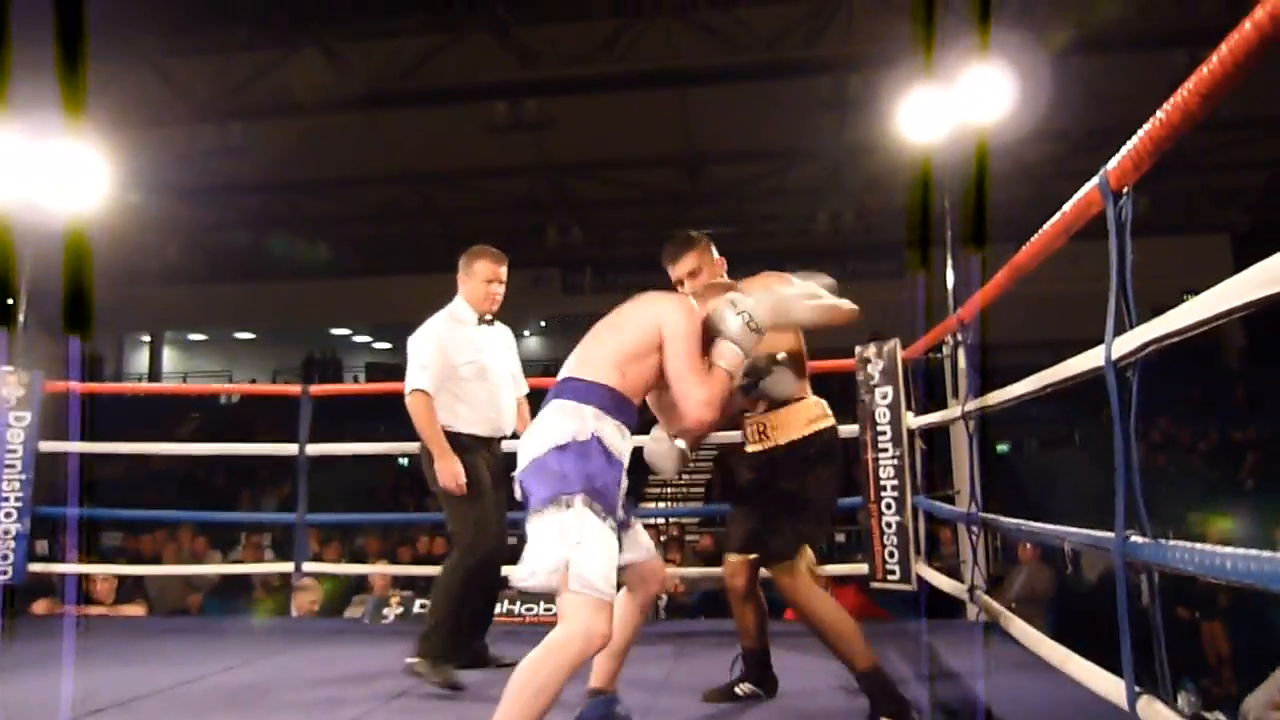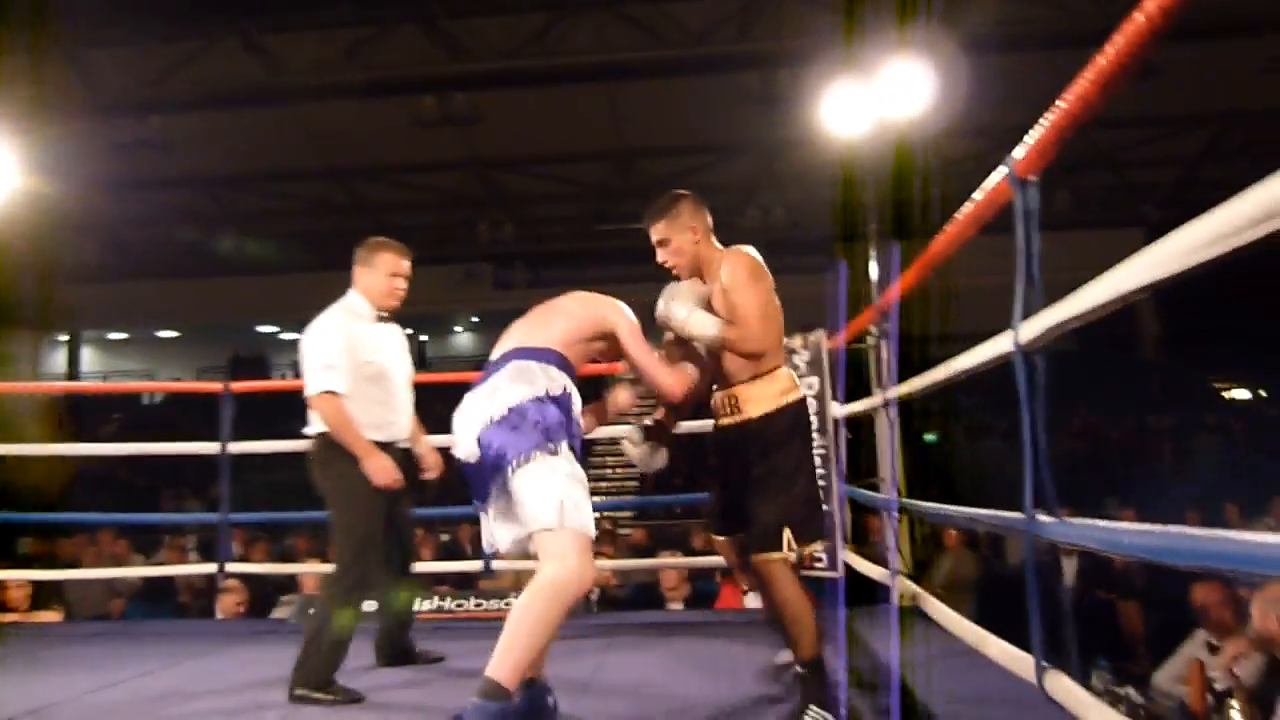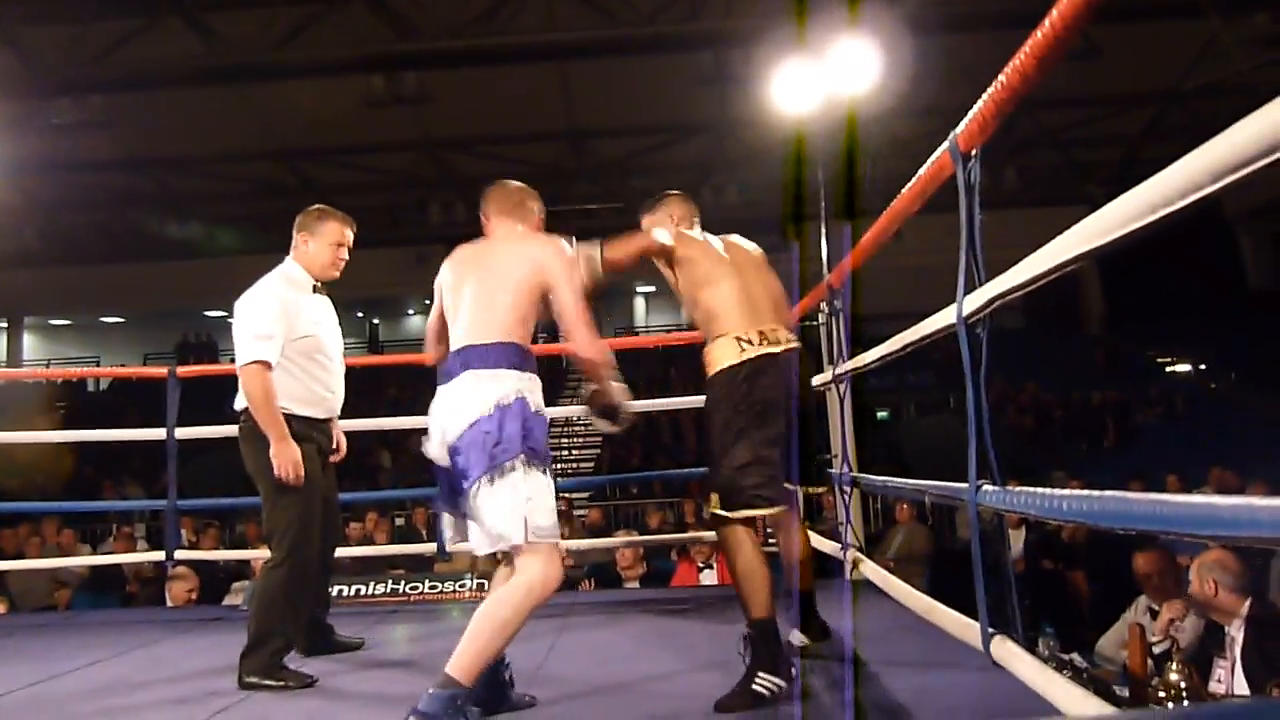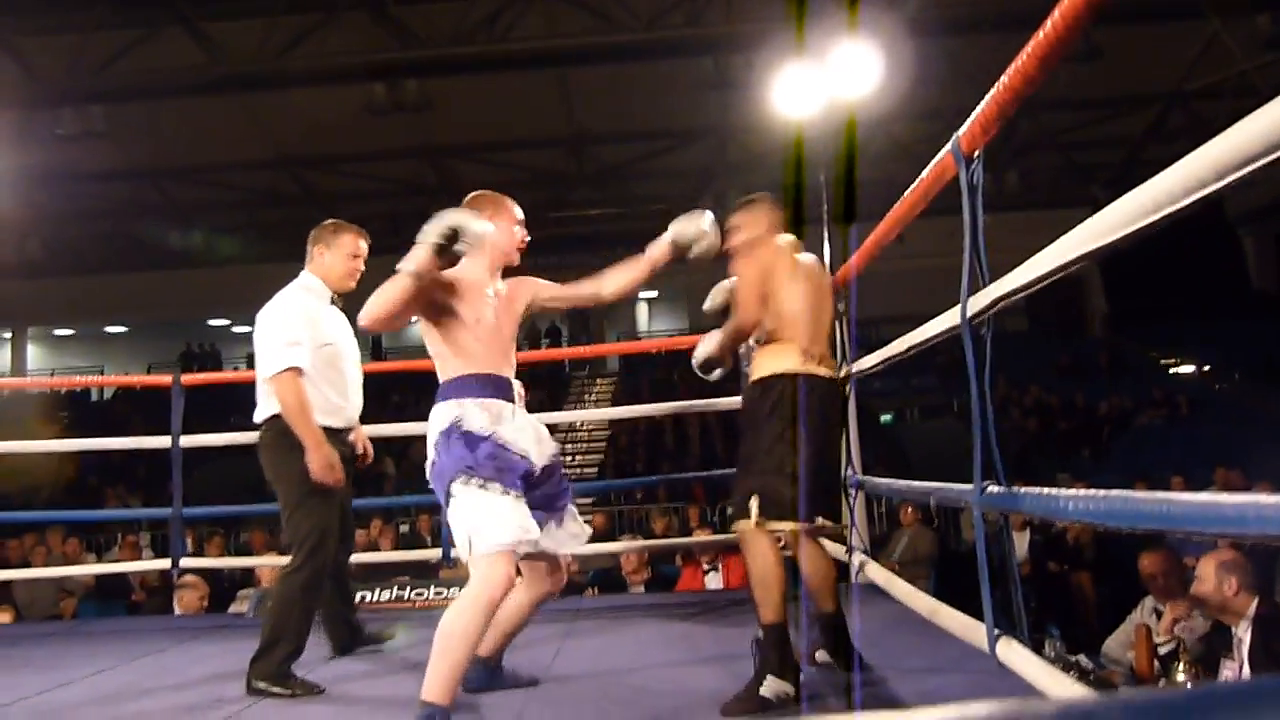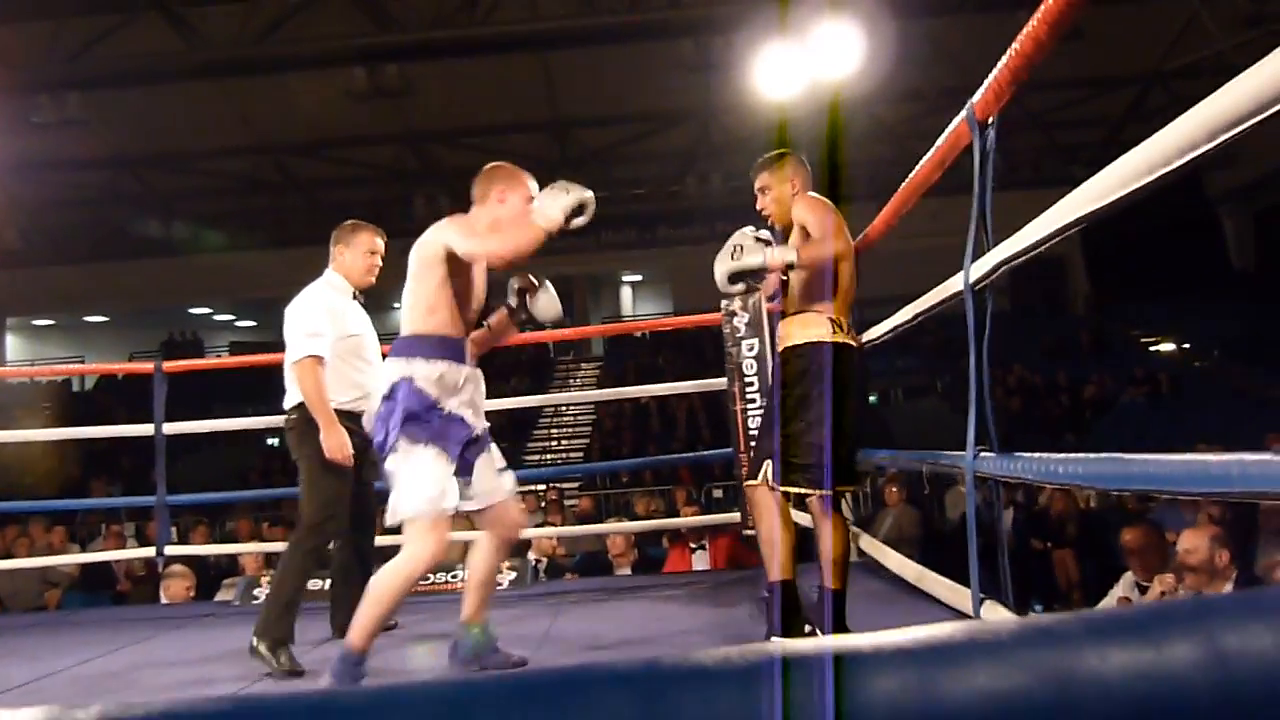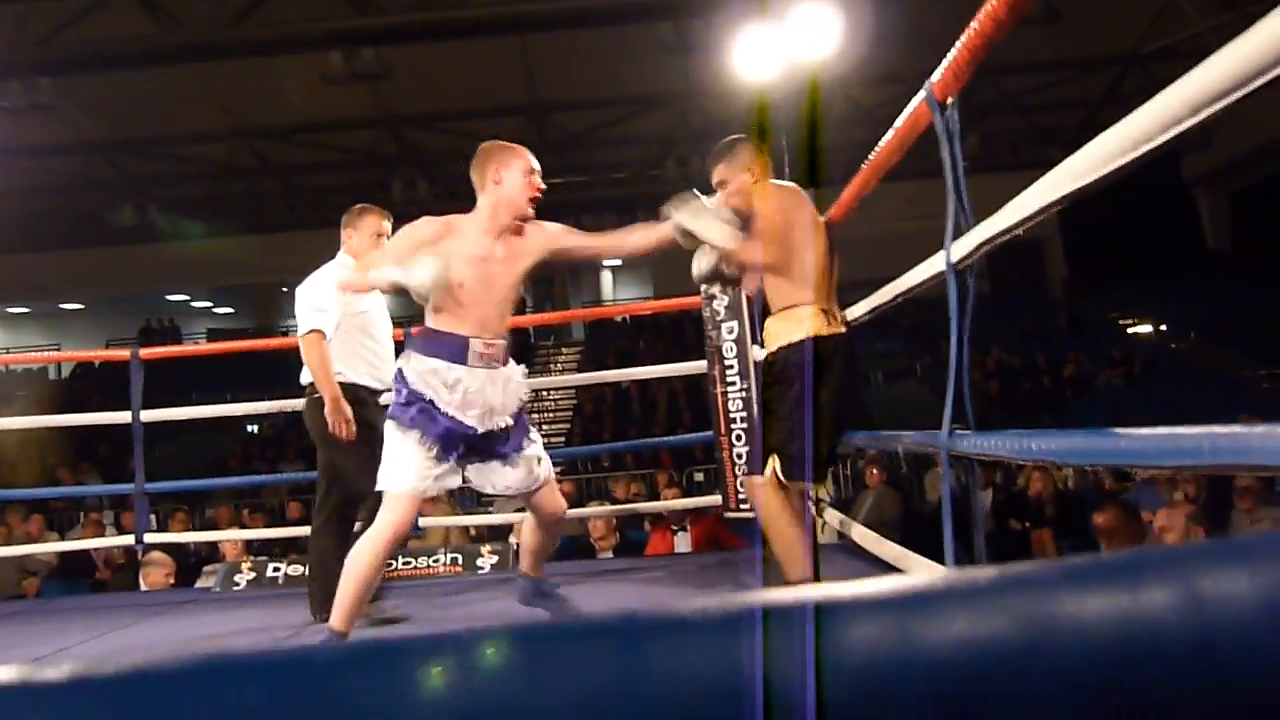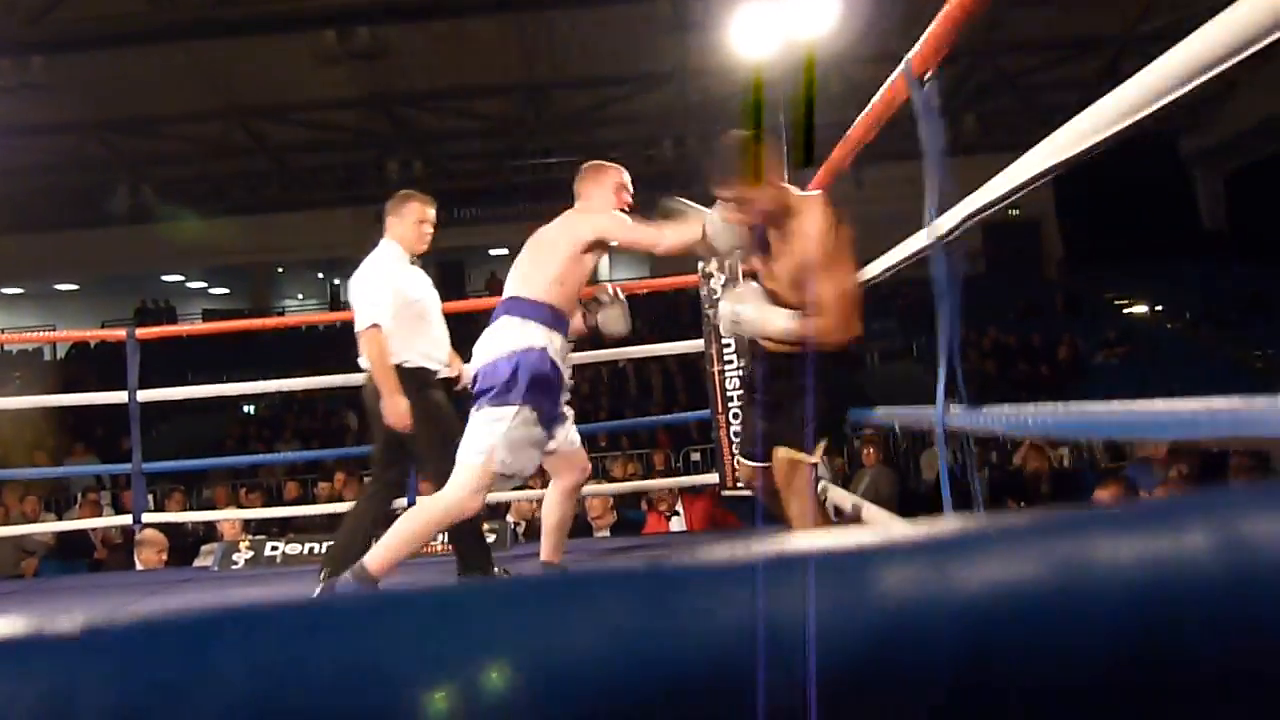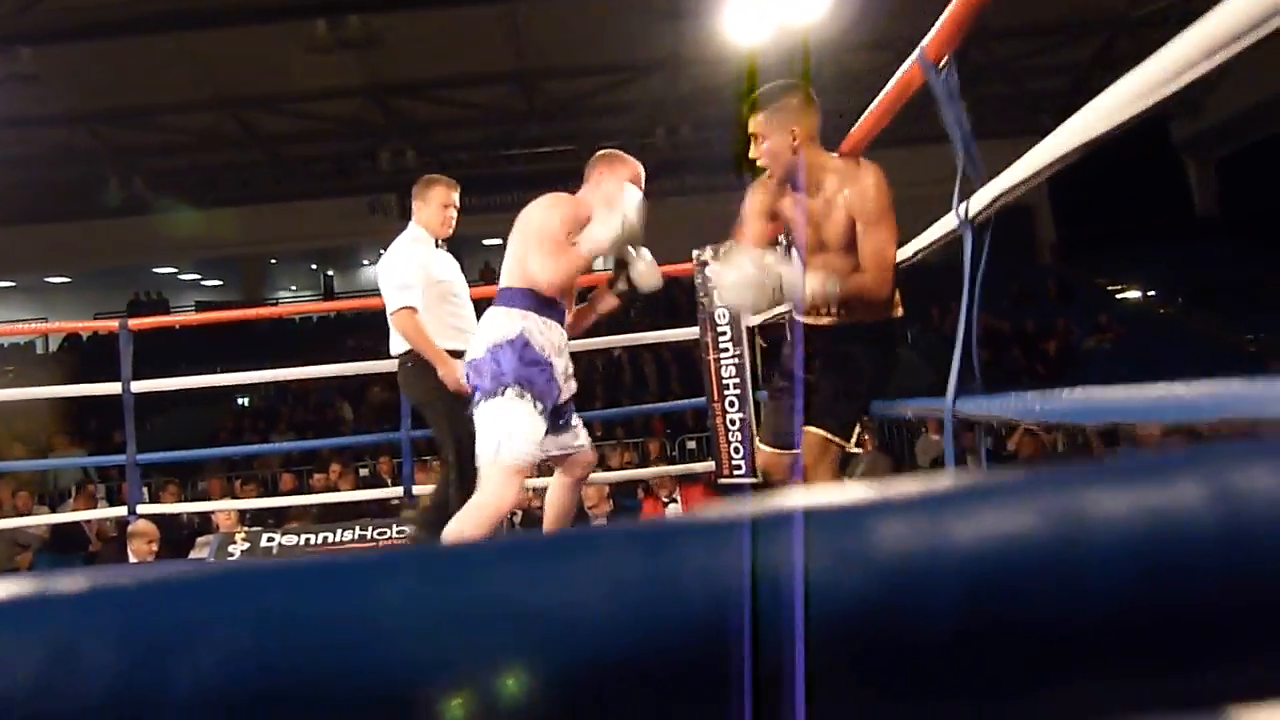
dt=0.3s
person 1, frame 1
left shoulder: (766, 288)
left elbow: (845, 311)
left hip: (804, 444)
right hip: (761, 452)
left knee: (793, 576)
right knee: (737, 573)
right ankle: (757, 674)
person 1, frame 2
left shoulder: (738, 264)
right shoulder: (699, 286)
left elbow: (757, 342)
left wrist: (692, 320)
right wrist: (657, 427)
left hip: (771, 420)
right hip: (738, 424)
left knee: (769, 558)
right knee: (733, 545)
right ankle: (803, 646)
person 1, frame 3
left shoulder: (674, 243)
right shoulder: (744, 247)
left elbow: (618, 253)
right elbow: (787, 316)
left hip: (741, 373)
right hip: (782, 364)
left knee: (733, 517)
right knee: (779, 503)
left ankle: (769, 662)
right ankle: (810, 625)
person 1, frame 4
left shoulder: (761, 255)
right shoulder: (811, 266)
left elbow: (747, 320)
left wrist: (715, 344)
right wrist: (739, 298)
left hip: (782, 385)
right hip: (822, 388)
left knee: (755, 523)
right knee: (798, 525)
left ankle: (776, 668)
right ankle: (836, 643)
person 1, frame 5
left shoulder: (810, 206)
right shoulder: (817, 224)
left elbow: (836, 246)
left wrist: (773, 258)
right wrist: (767, 259)
left hip: (814, 353)
right hip: (835, 355)
left knee: (762, 482)
right knee: (821, 494)
left ankle: (784, 617)
right ankle: (832, 622)
person 1, frame 6
left shoulder: (773, 196)
right shoulder: (791, 205)
left elbow: (766, 256)
left wrist: (718, 245)
right wrist: (730, 261)
left hip: (801, 345)
right hip: (818, 344)
left knee: (765, 482)
right knee: (789, 480)
person 1, frame 7
left shoulder: (816, 228)
right shoulder: (747, 212)
left elbow: (837, 330)
left wrist: (765, 318)
left hip: (817, 353)
right hip: (772, 352)
left knee: (788, 465)
right knee: (753, 468)
person 1, frame 8
left shoulder: (862, 182)
right shoulder: (767, 192)
left elbow: (879, 284)
right elbow: (743, 262)
left wrist: (807, 285)
right wrist: (734, 278)
left hip: (864, 329)
right hip: (809, 329)
left knee: (817, 451)
right knee: (772, 462)
person 2, frame 1
left shoulder: (654, 315)
right shoulder: (682, 312)
right elbow: (694, 415)
right wrist: (733, 354)
left hip: (578, 447)
right hip: (574, 444)
left knee: (648, 576)
right knee: (589, 627)
person 2, frame 2
left shoulder: (548, 318)
right shoulder: (609, 309)
right elbow: (672, 387)
left wrist: (611, 402)
right wrist: (694, 366)
left hip: (478, 413)
right hip: (524, 403)
left knee: (563, 560)
right knee: (572, 568)
person 2, frame 3
left shoulder: (454, 261)
right shoulder: (549, 250)
left elbow: (433, 350)
right elbow: (586, 349)
right wrist: (612, 394)
left hip: (454, 405)
right hip: (499, 400)
left knee: (528, 555)
right knee: (541, 572)
left ankle: (488, 675)
person 2, frame 4
left shoulder: (517, 291)
right shoulder: (436, 279)
left elbow: (603, 290)
right elbow: (371, 320)
left wrist: (664, 247)
right wrist: (422, 257)
left hip: (516, 434)
right hip: (467, 432)
left knee: (548, 571)
right knee: (493, 579)
left ankle: (484, 664)
person 2, frame 5
left shoulder: (474, 265)
right shoulder: (452, 230)
right elbow: (506, 249)
left wrist: (517, 312)
right wrist: (559, 212)
left hip: (454, 398)
right hip: (415, 396)
left knee: (506, 519)
right knee: (425, 544)
left ankle: (471, 639)
right ankle: (347, 667)
person 2, frame 6
left shoulder: (536, 239)
right shoulder: (431, 232)
left elbow: (614, 244)
right elbow: (352, 278)
left wrist: (680, 222)
right wrist: (396, 272)
left hip: (493, 390)
right hip: (430, 387)
left knee: (550, 508)
right knee: (395, 523)
left ankle: (532, 582)
right ankle: (332, 642)
person 2, frame 7
left shoulder: (569, 241)
right shoulder: (584, 221)
right elbow: (657, 241)
left wrist: (590, 318)
right wrist: (706, 227)
left hip: (531, 362)
right hip: (519, 359)
left knee: (574, 469)
right knee: (465, 498)
left ankle: (551, 573)
right ankle: (356, 584)
person 2, frame 8
left shoulder: (579, 228)
right shoulder: (558, 208)
right elbow: (547, 278)
left wrist: (615, 293)
right wrist: (597, 240)
left hip: (538, 351)
right hip: (514, 346)
left knee: (579, 463)
right knee: (502, 490)
person 3, frame 1
left shoulder: (503, 335)
right shoulder: (438, 331)
left elbow: (517, 396)
right elbow: (417, 395)
right wrist: (443, 456)
left hip: (492, 453)
right hip: (456, 453)
left knee: (490, 552)
right knee: (475, 546)
left ankle: (466, 647)
right ankle: (430, 651)
person 3, frame 2
left shoulder: (392, 332)
right shoulder: (334, 327)
right elbow: (323, 398)
left wrist: (420, 444)
right wrist: (369, 455)
left hip: (388, 456)
right hip: (346, 458)
left knee: (398, 555)
right knee: (357, 566)
left ankle: (395, 645)
right ankle: (312, 675)
person 3, frame 3
left shoulder: (320, 302)
right shoulder: (270, 296)
right elbow: (253, 370)
left wrist: (332, 426)
right wrist: (281, 441)
left hip: (312, 433)
right hip: (280, 436)
left knee: (322, 537)
right knee: (294, 545)
left ankle: (313, 632)
right ankle: (261, 664)
person 3, frame 4
left shoulder: (329, 311)
right shoulder: (292, 306)
right elbow: (285, 379)
left wrist: (353, 429)
right wrist: (317, 447)
left hip: (328, 441)
right hip: (298, 443)
left knee: (336, 542)
right knee: (312, 550)
left ankle: (346, 632)
right ankle: (270, 670)
person 3, frame 5
left shoulder: (351, 307)
right shoulder: (318, 301)
right elbow: (306, 366)
right wrist: (330, 429)
left hip: (349, 427)
right hip: (323, 427)
left knee: (359, 522)
right knee: (317, 527)
left ankle: (350, 615)
right ankle: (271, 634)
person 3, frame 6
left shoulder: (366, 289)
right shoulder: (328, 282)
right elbow: (312, 340)
right wrist: (334, 401)
left hip: (359, 402)
right hip: (342, 403)
left knee: (338, 503)
right knee: (383, 491)
left ankle: (327, 601)
person 3, frame 7
left shoulder: (414, 273)
right shoulder: (379, 271)
right elbow: (371, 334)
left wrist: (458, 366)
right wrist: (392, 393)
left hip: (415, 386)
right hip: (406, 387)
left knee: (384, 483)
right knee: (456, 471)
left ankle: (337, 566)
right ankle: (476, 568)
person 3, frame 8
left shoulder: (443, 257)
right shoulder: (405, 254)
right elbow: (403, 315)
right wrist: (444, 363)
left hip: (450, 366)
right hip: (428, 367)
left knee: (464, 457)
right knee: (467, 460)
left ankle: (431, 534)
